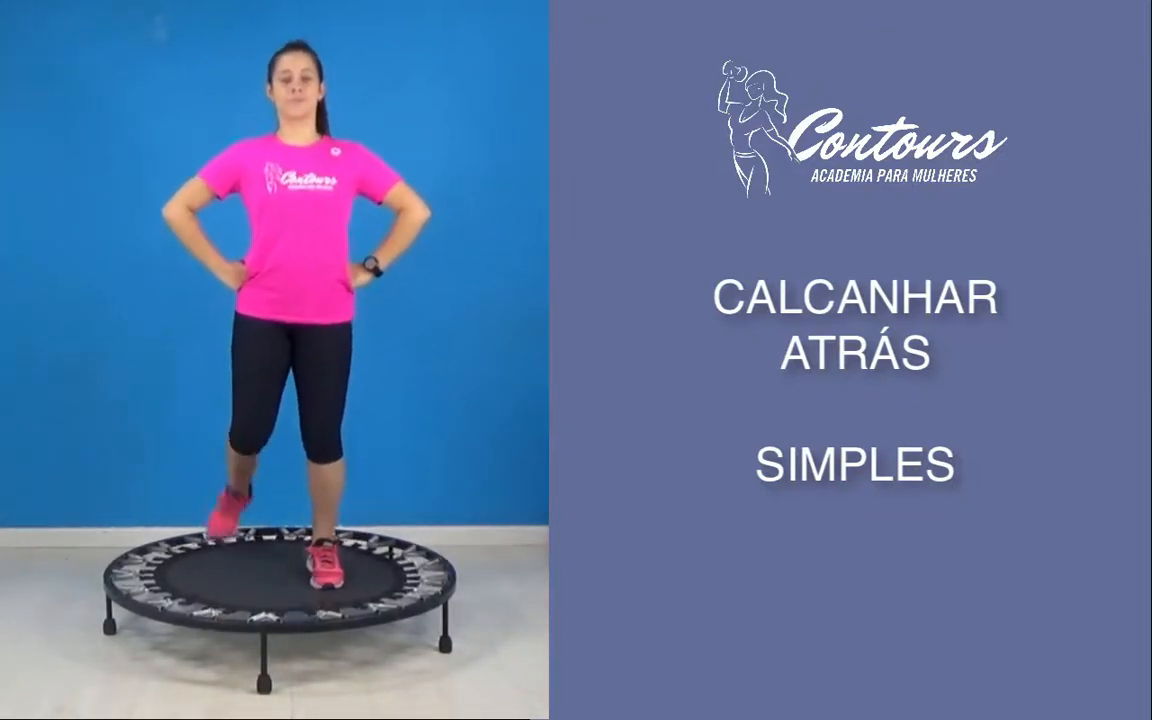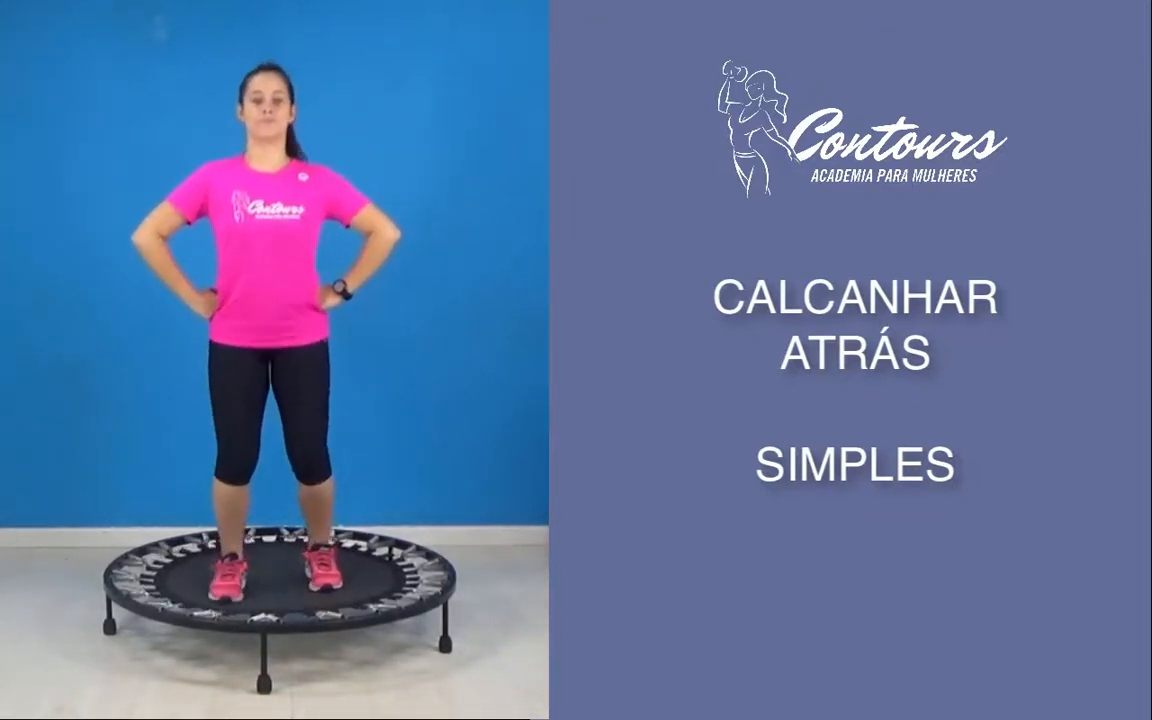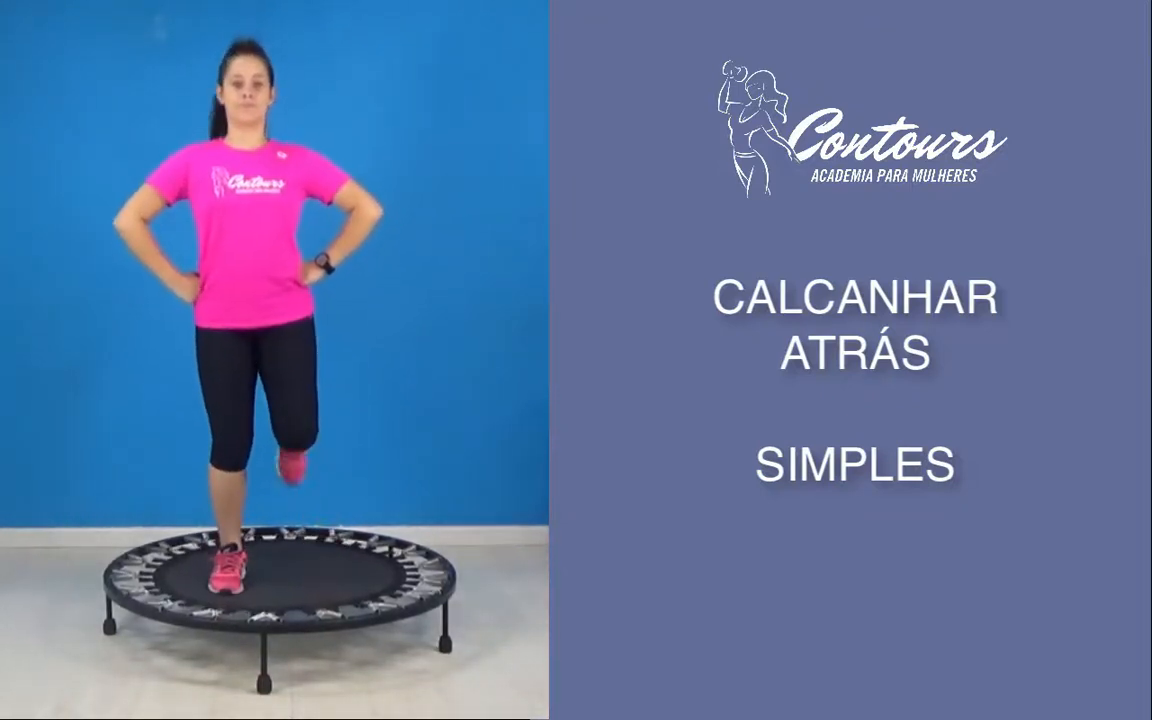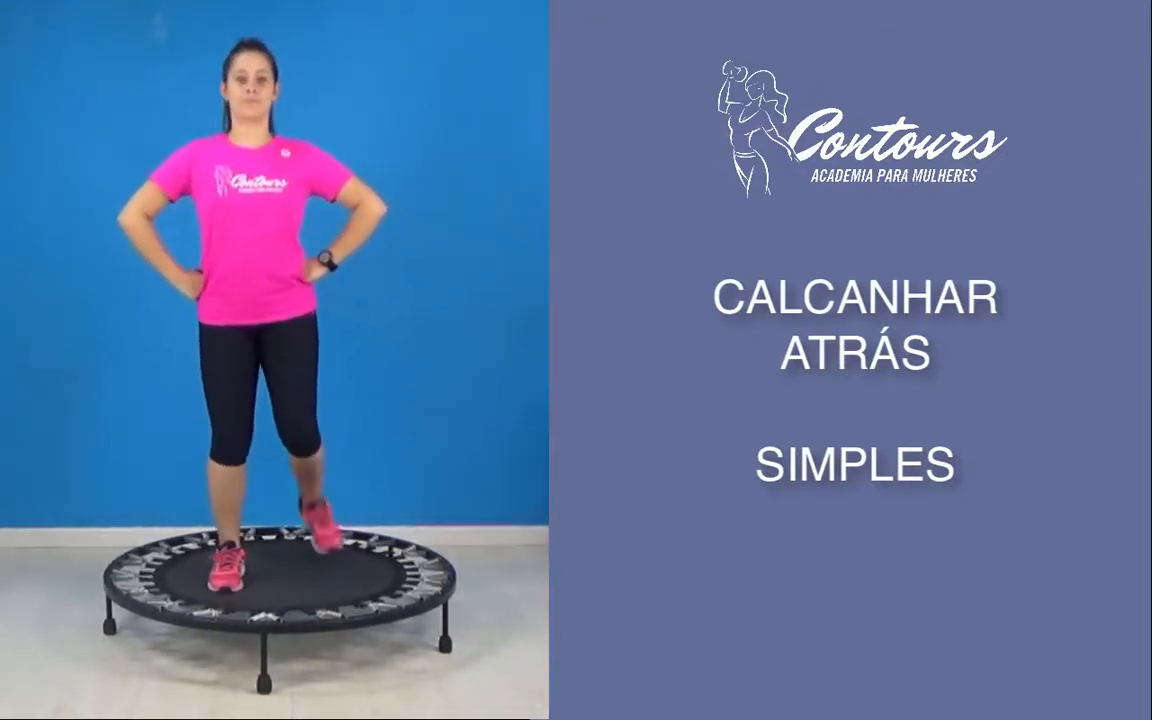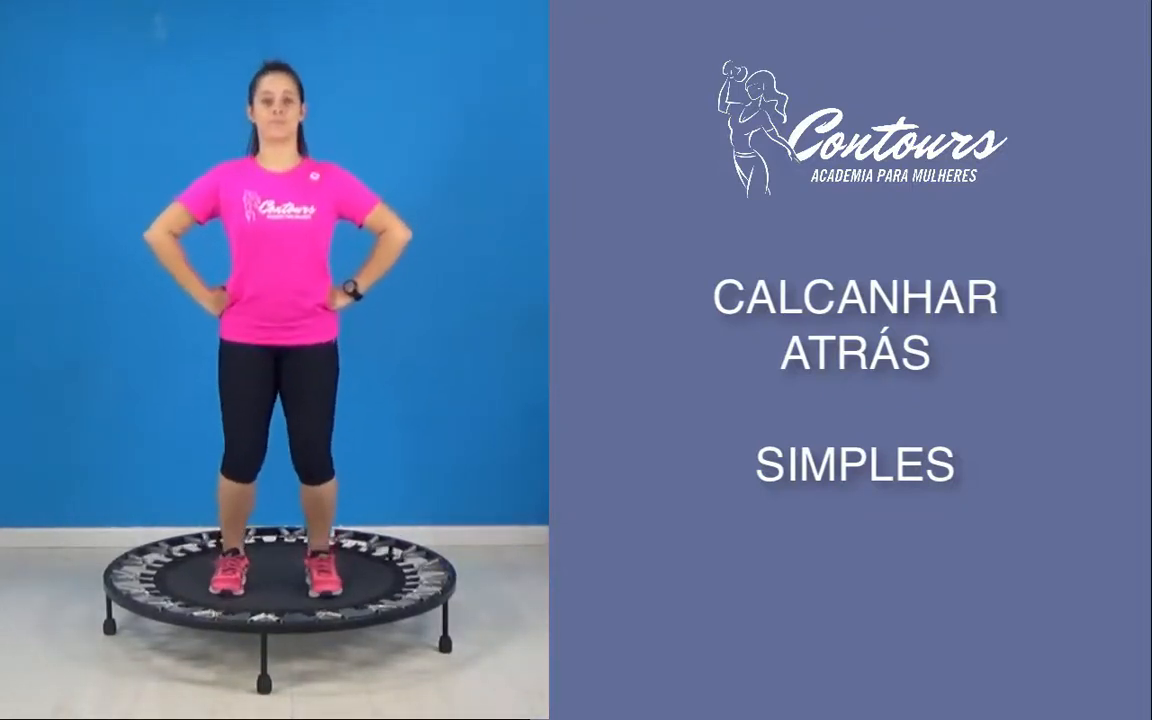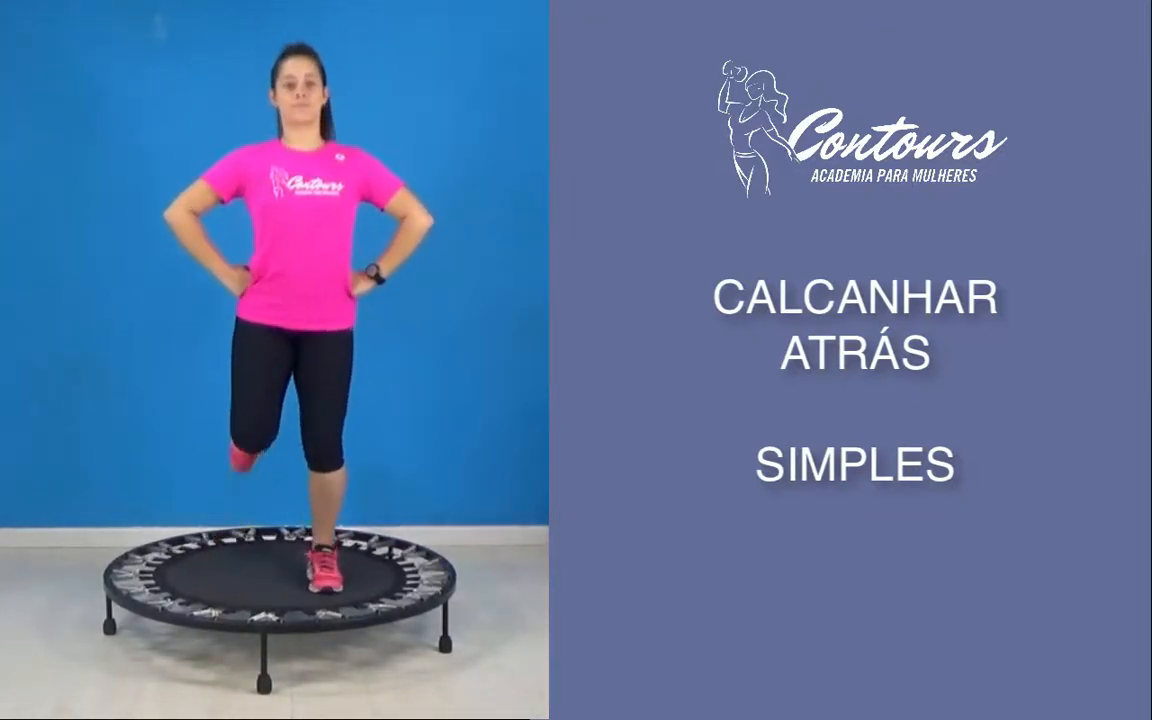
dt=0.3s
person 1, frame 1
left shoulder: (351, 158)
right shoulder: (245, 156)
left elbow: (415, 211)
right elbow: (177, 209)
left wrist: (370, 268)
right wrist: (224, 269)
left hip: (329, 319)
right hip: (260, 315)
left knee: (323, 437)
right knee: (249, 430)
left ankle: (324, 545)
right ankle: (237, 489)
person 1, frame 2
left shoulder: (319, 182)
right shoulder: (212, 178)
left elbow: (385, 233)
right elbow: (147, 237)
left wrist: (340, 290)
right wrist: (195, 297)
left hip: (303, 342)
right hip: (233, 343)
left knee: (310, 457)
right knee: (235, 459)
left ankle: (320, 550)
right ankle: (230, 558)
person 1, frame 3
left shoulder: (298, 162)
right shoulder: (193, 161)
left elbow: (367, 209)
right elbow: (129, 220)
left wrist: (322, 266)
right wrist: (177, 281)
left hip: (288, 319)
right hip: (219, 324)
left knee: (298, 432)
right knee: (230, 443)
left ankle: (290, 451)
right ankle: (230, 550)
person 1, frame 4
left shoulder: (302, 159)
right shoulder: (196, 157)
left elbow: (371, 206)
right elbow: (133, 216)
left wrist: (326, 262)
right wrist: (181, 277)
left hip: (291, 316)
right hip: (222, 321)
left knee: (299, 431)
right knee: (229, 438)
left ankle: (315, 504)
right ankle: (228, 549)
person 1, frame 5
left shoulder: (331, 181)
right shoulder: (225, 180)
left elbow: (396, 233)
right elbow: (160, 234)
left wrist: (351, 290)
right wrist: (205, 295)
left hip: (312, 341)
right hip: (244, 340)
left knee: (312, 457)
right knee: (242, 456)
left ankle: (321, 555)
right ankle: (231, 555)
person 1, frame 6
left shoulder: (354, 164)
right shoulder: (249, 161)
left elbow: (418, 219)
right elbow: (179, 213)
left wrist: (373, 275)
right wrist: (226, 274)
left hip: (331, 326)
right hip: (262, 321)
left knee: (323, 444)
right knee: (251, 434)
left ankle: (323, 550)
right ankle: (247, 447)
